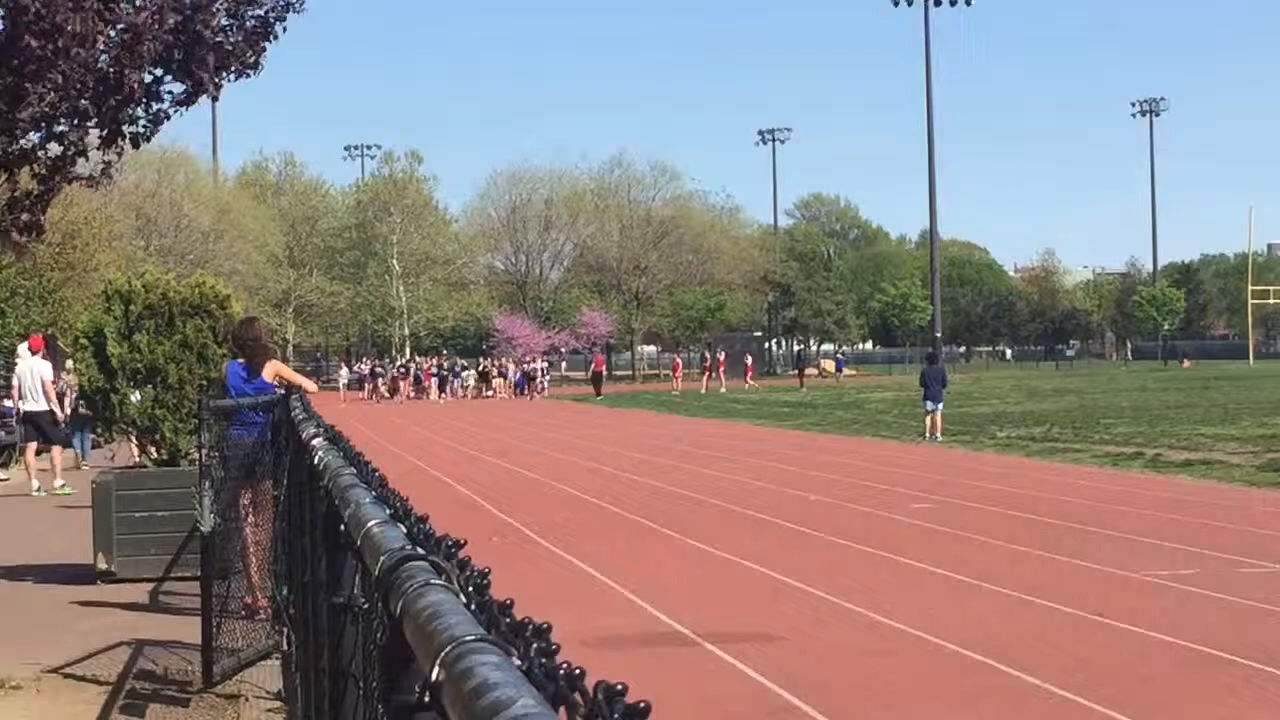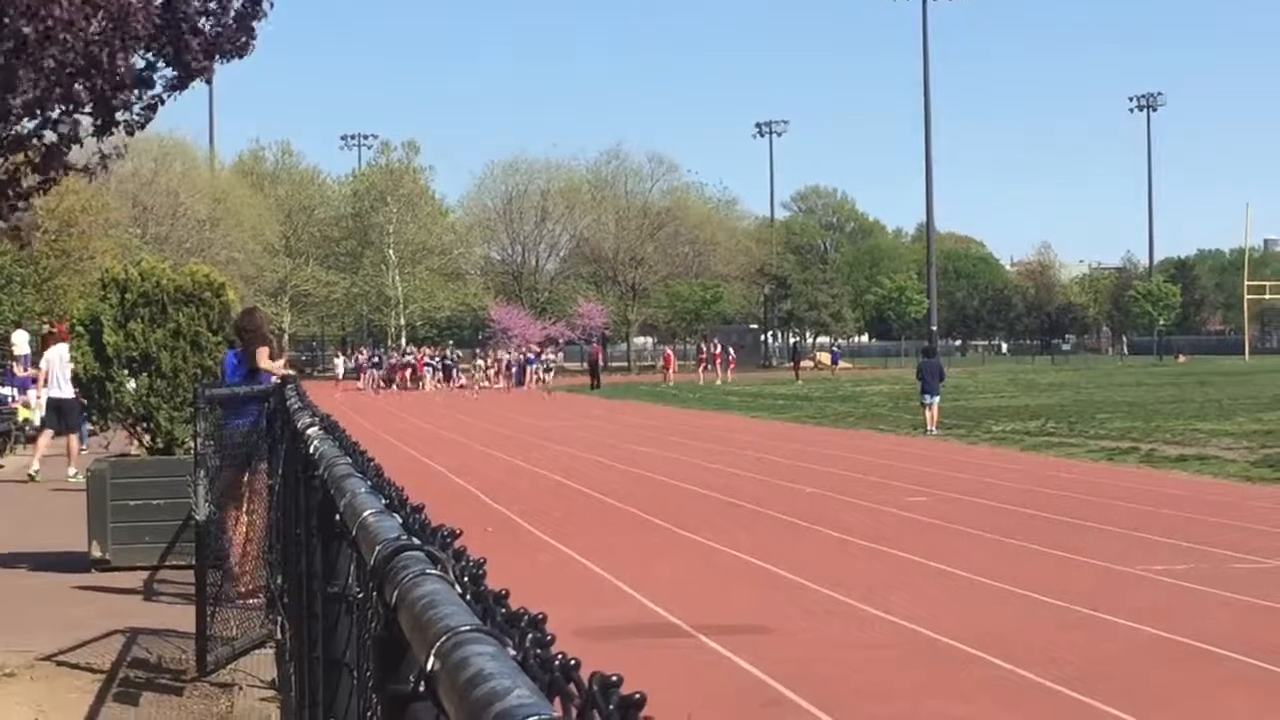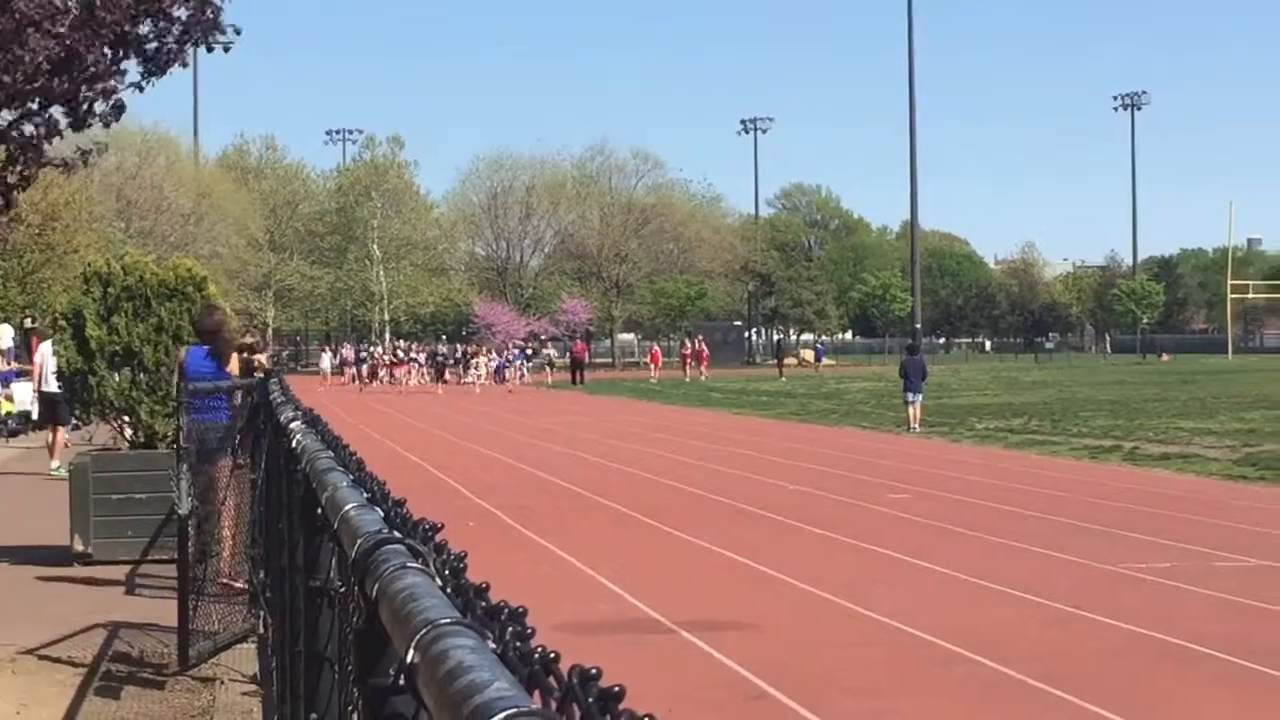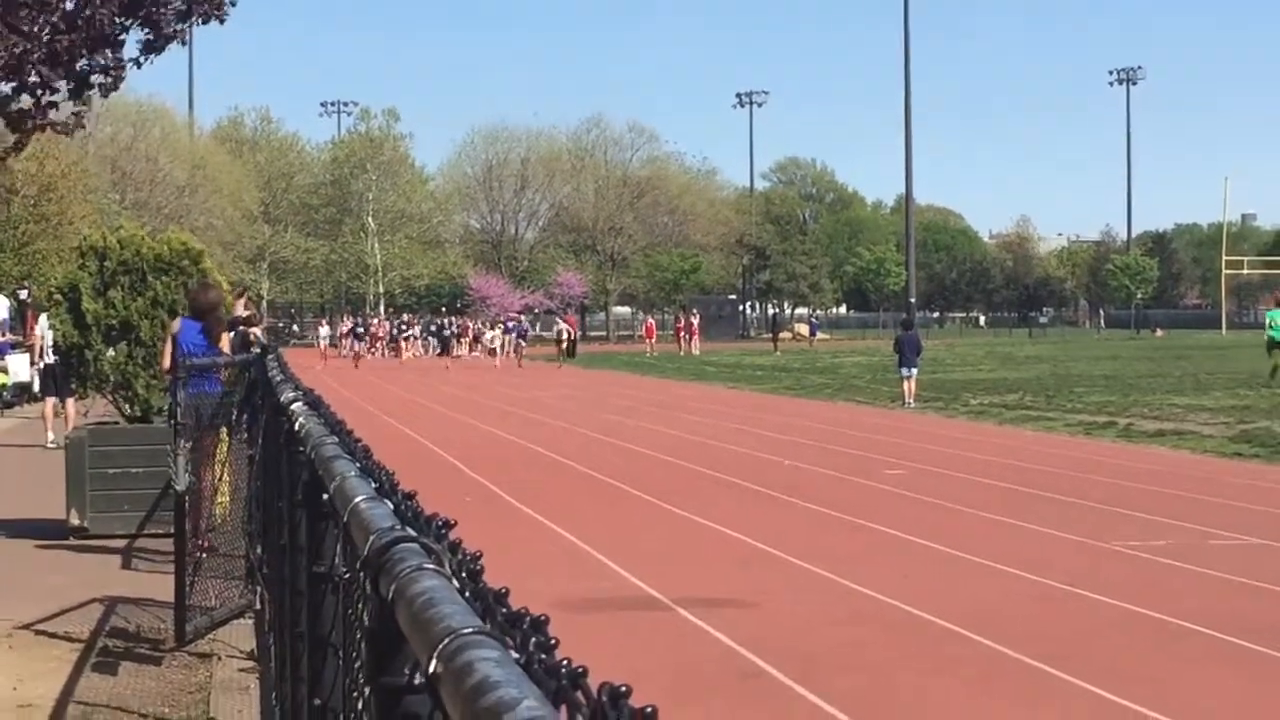
dt=0.7s
person 1, frame 1
left shoulder: (228, 368)
right shoulder: (271, 366)
right elbow: (312, 388)
right wrist: (284, 383)
left hip: (236, 443)
right hip: (264, 442)
left knee: (246, 521)
right knee: (264, 520)
left ankle: (255, 596)
right ankle: (258, 595)
person 1, frame 2
left shoulder: (229, 356)
right shoulder: (260, 351)
right elbow: (262, 368)
right wrist: (281, 371)
left hip: (230, 431)
right hip: (256, 430)
left knee: (230, 501)
right knee: (256, 507)
left ankle: (232, 563)
right ankle: (248, 583)
person 1, frame 3
left shoulder: (186, 354)
right shoulder: (229, 356)
right elbow: (236, 397)
left hip: (192, 427)
right hip: (221, 428)
left knee: (198, 497)
right knee: (227, 498)
right ankle: (228, 569)
person 1, frame 4
left shoulder: (178, 325)
right shoulder: (220, 332)
left elbow: (165, 366)
right elbow: (226, 372)
left hip: (185, 397)
right hip: (212, 398)
right knee: (205, 467)
left ankle: (187, 530)
right ankle: (200, 536)
